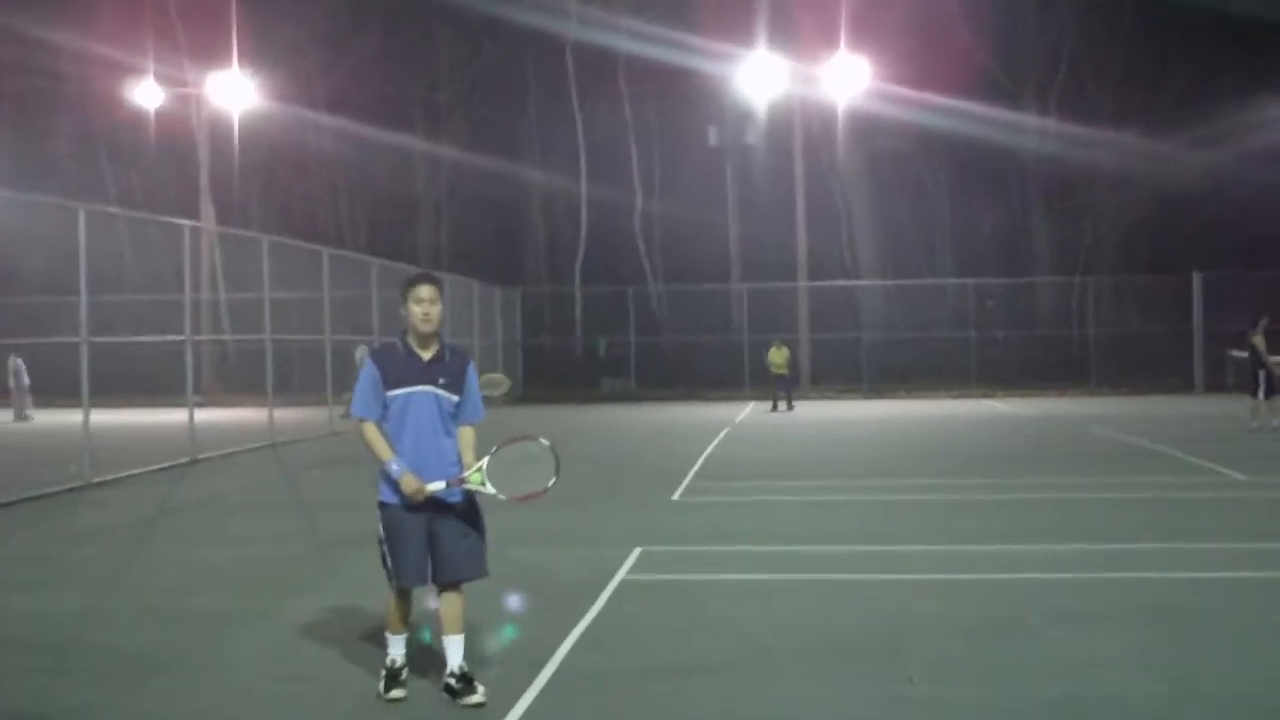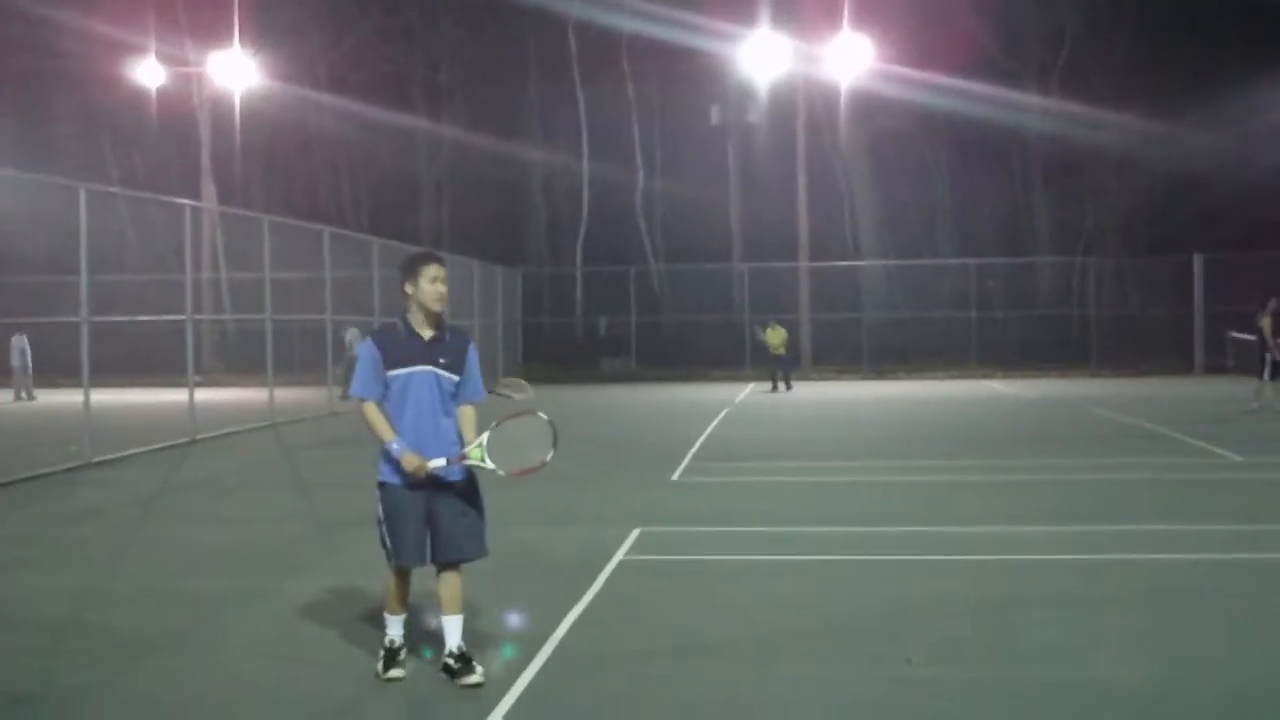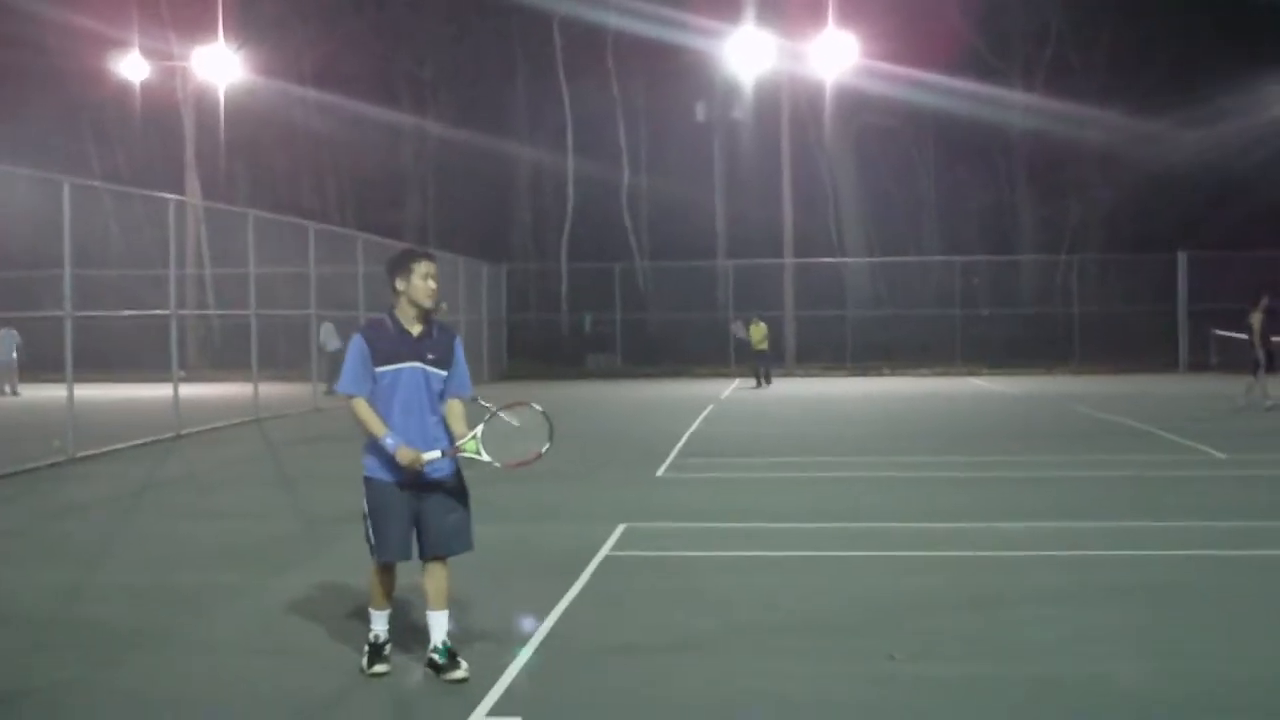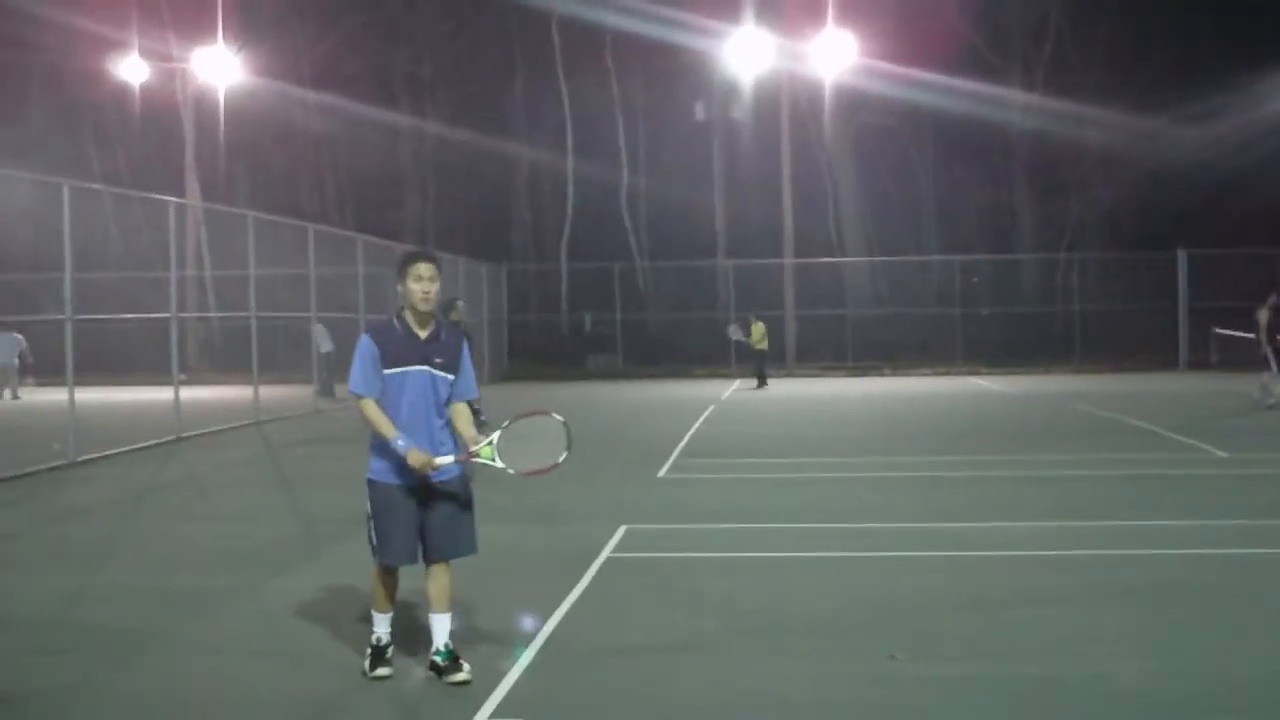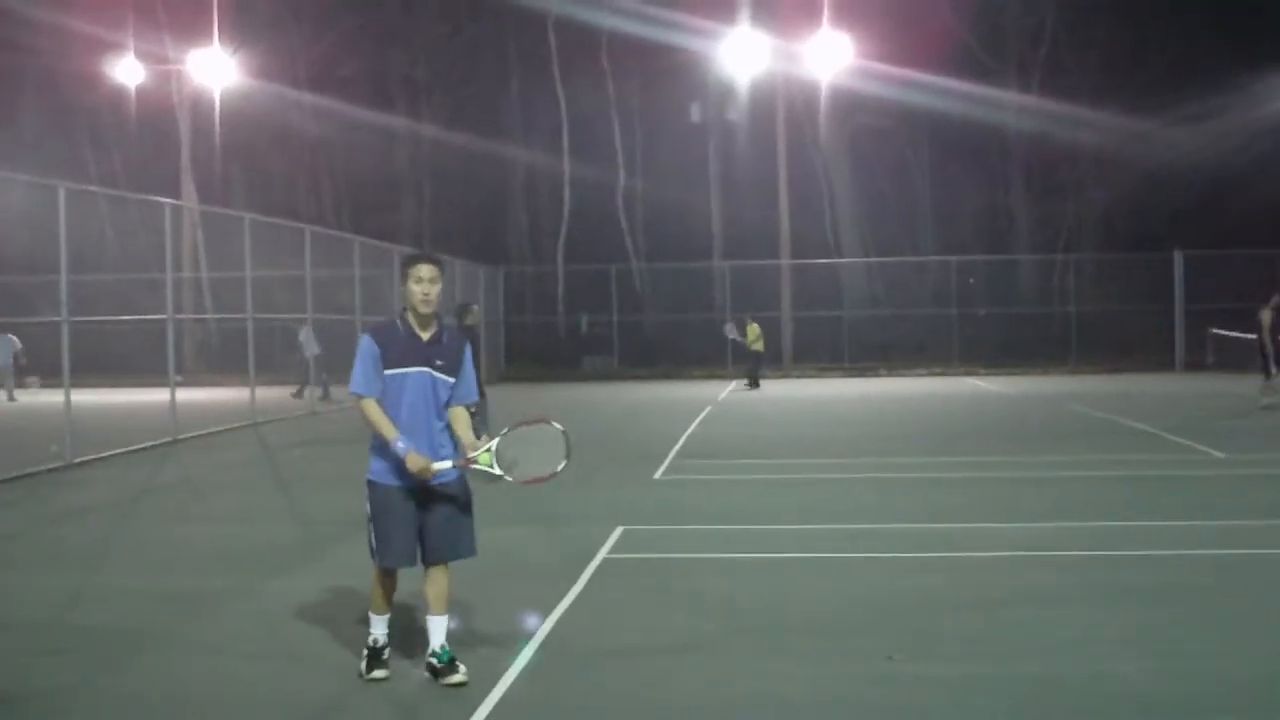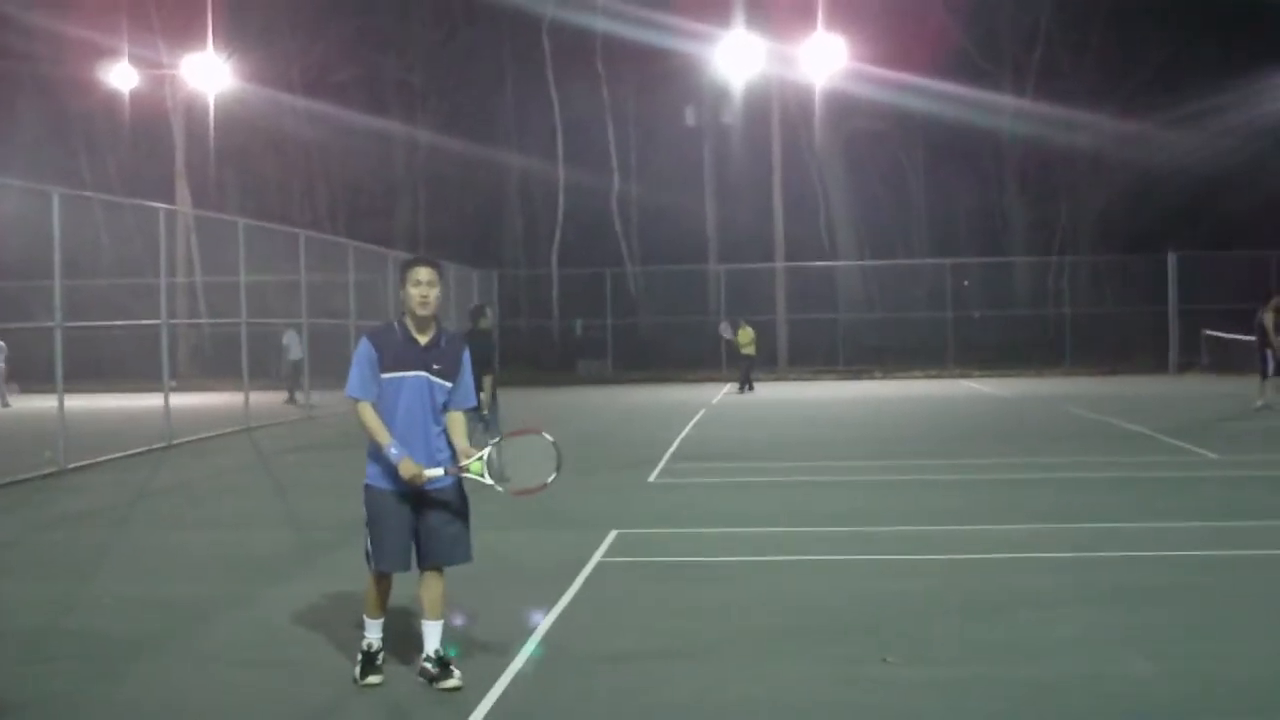
dt=0.2s
person 1, frame 1
left shoulder: (460, 364)
right shoulder: (380, 362)
left elbow: (465, 424)
right elbow: (367, 424)
left wrist: (470, 464)
right wrist: (399, 471)
left hip: (453, 493)
right hip: (401, 494)
left knee: (453, 580)
right knee: (402, 582)
left ankle: (455, 670)
right ankle: (395, 661)
person 1, frame 2
left shoulder: (461, 344)
right shoulder: (381, 342)
left elbow: (465, 404)
right elbow: (368, 404)
left wrist: (472, 442)
right wrist: (400, 450)
left hip: (453, 473)
right hip: (400, 474)
left knee: (452, 560)
right knee: (401, 562)
left ankle: (454, 650)
right ankle: (393, 641)
person 1, frame 3
left shoulder: (447, 339)
right shoulder: (368, 337)
left elbow: (452, 398)
right elbow: (357, 400)
left wrist: (462, 433)
right wrist: (393, 444)
left hip: (439, 468)
right hip: (387, 469)
left knee: (437, 555)
right knee: (386, 557)
left ankle: (439, 646)
right ankle: (378, 636)
person 1, frame 4
left shoulder: (454, 342)
right shoulder: (376, 338)
left elbow: (457, 402)
right elbow: (366, 401)
left wrist: (471, 435)
right wrist: (405, 447)
left hip: (444, 471)
right hip: (391, 472)
left knee: (441, 557)
right knee: (388, 560)
left ankle: (441, 647)
right ankle: (381, 639)
person 1, frame 5
left shoulder: (457, 344)
right shoulder: (377, 339)
left elbow: (457, 405)
right elbow: (367, 401)
left wrist: (468, 440)
right wrist: (405, 450)
left hip: (444, 473)
right hip: (391, 473)
left knee: (439, 560)
right knee: (387, 562)
left ankle: (438, 649)
right ankle: (377, 640)
person 1, frame 6
left shoulder: (455, 349)
right shoulder: (375, 343)
left elbow: (454, 410)
right elbow: (363, 406)
left wrist: (463, 447)
right wrist: (398, 456)
left hip: (441, 478)
right hip: (387, 478)
left knee: (435, 565)
right knee: (382, 567)
left ankle: (432, 654)
right ankle: (372, 645)
